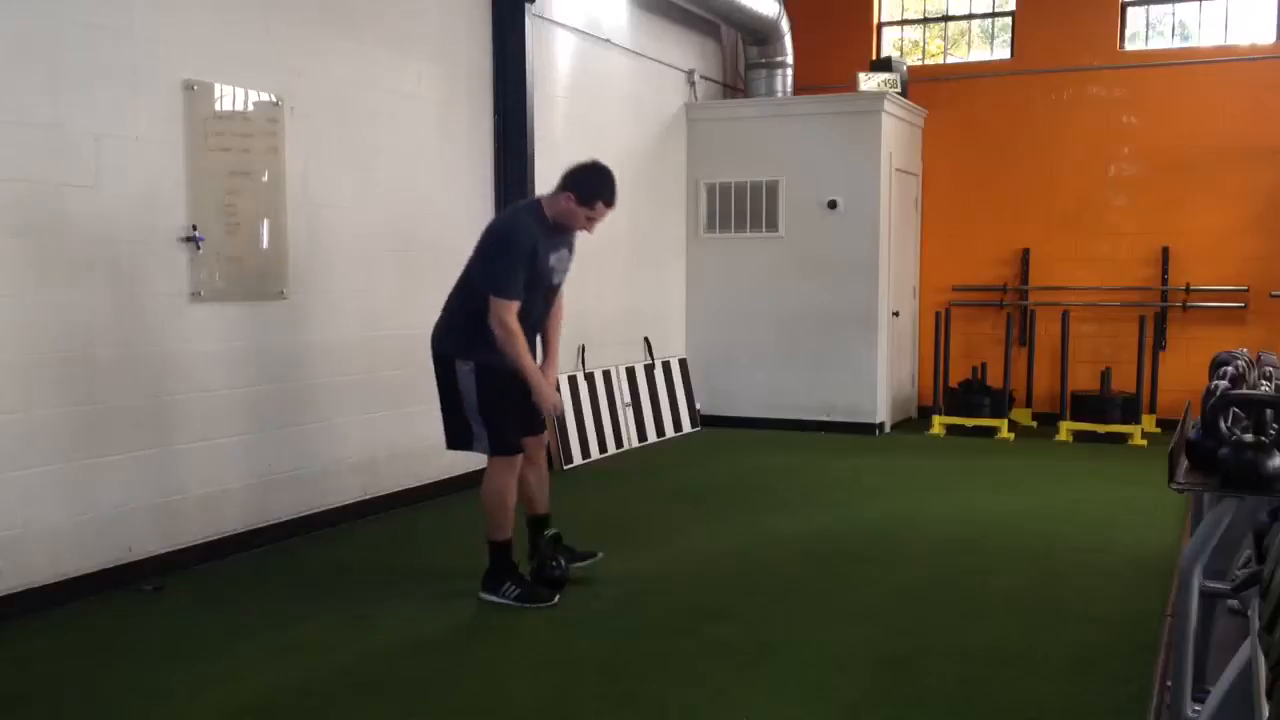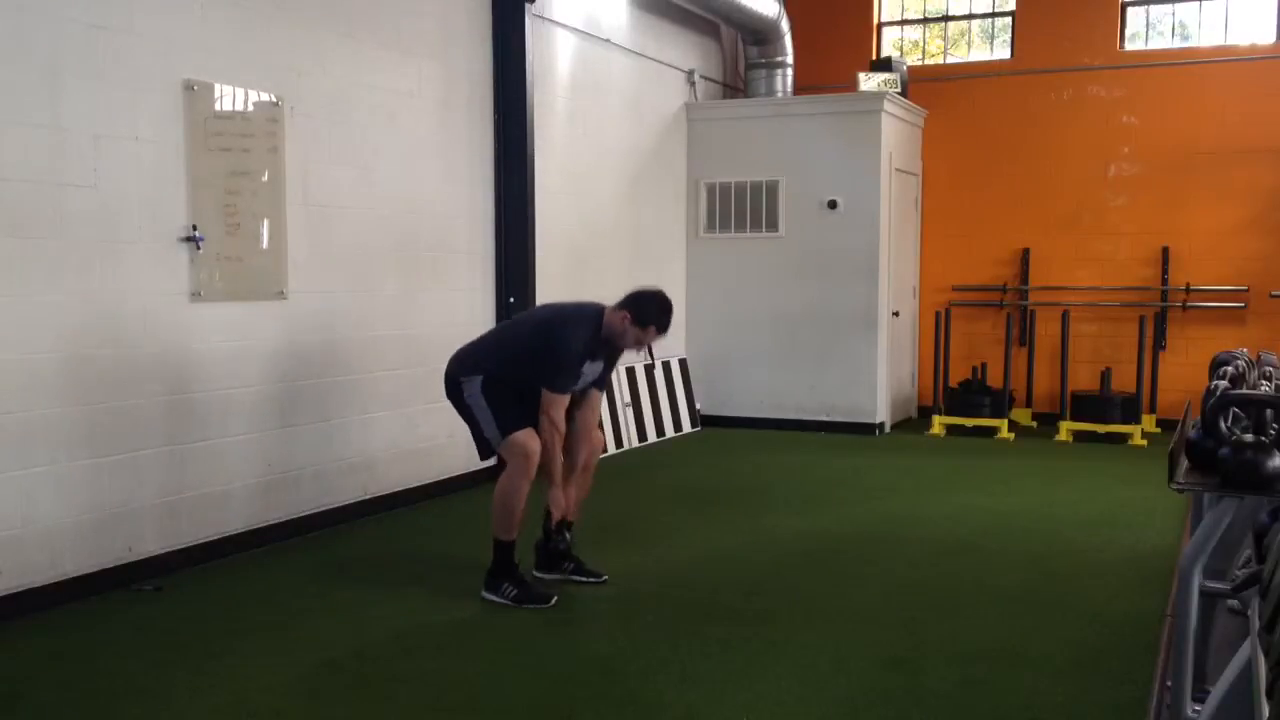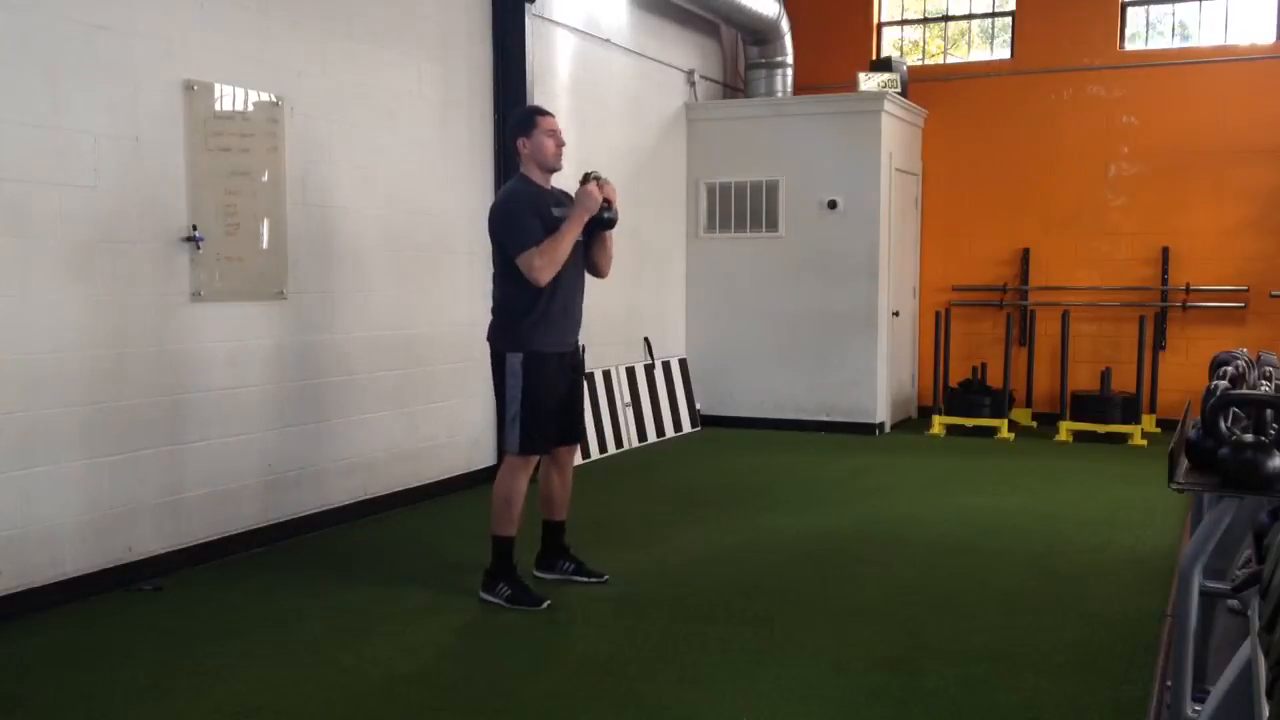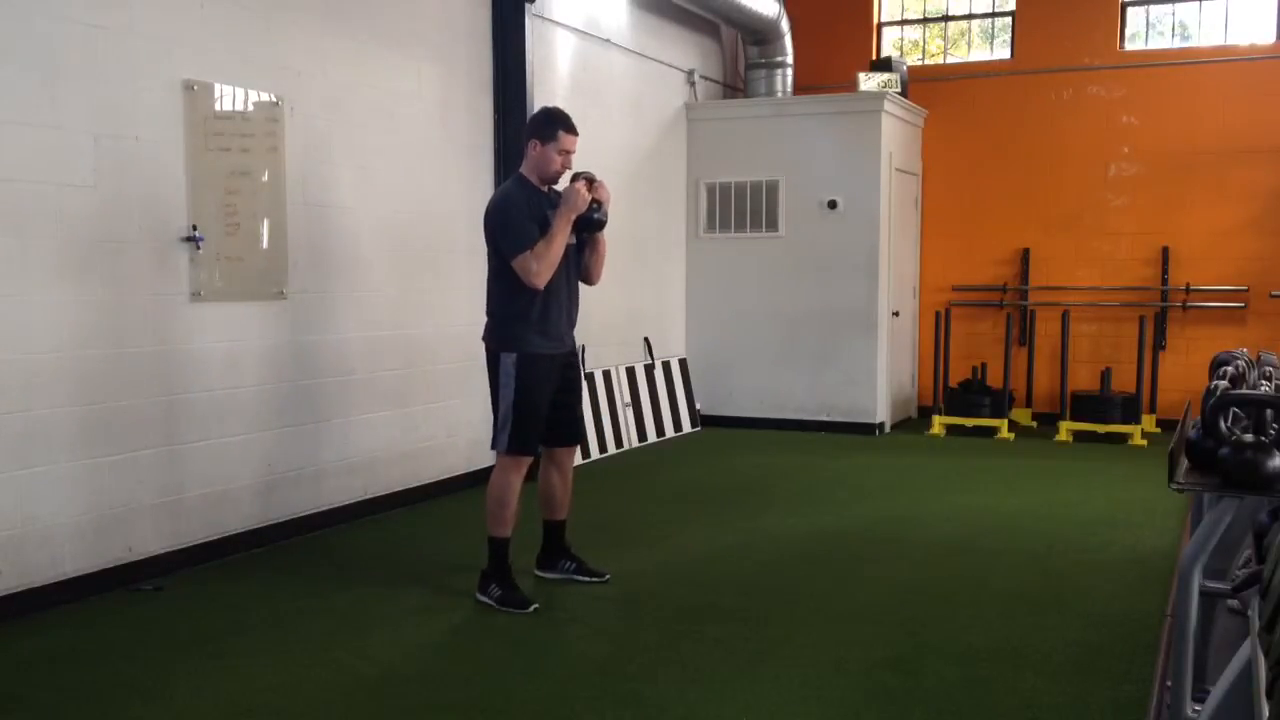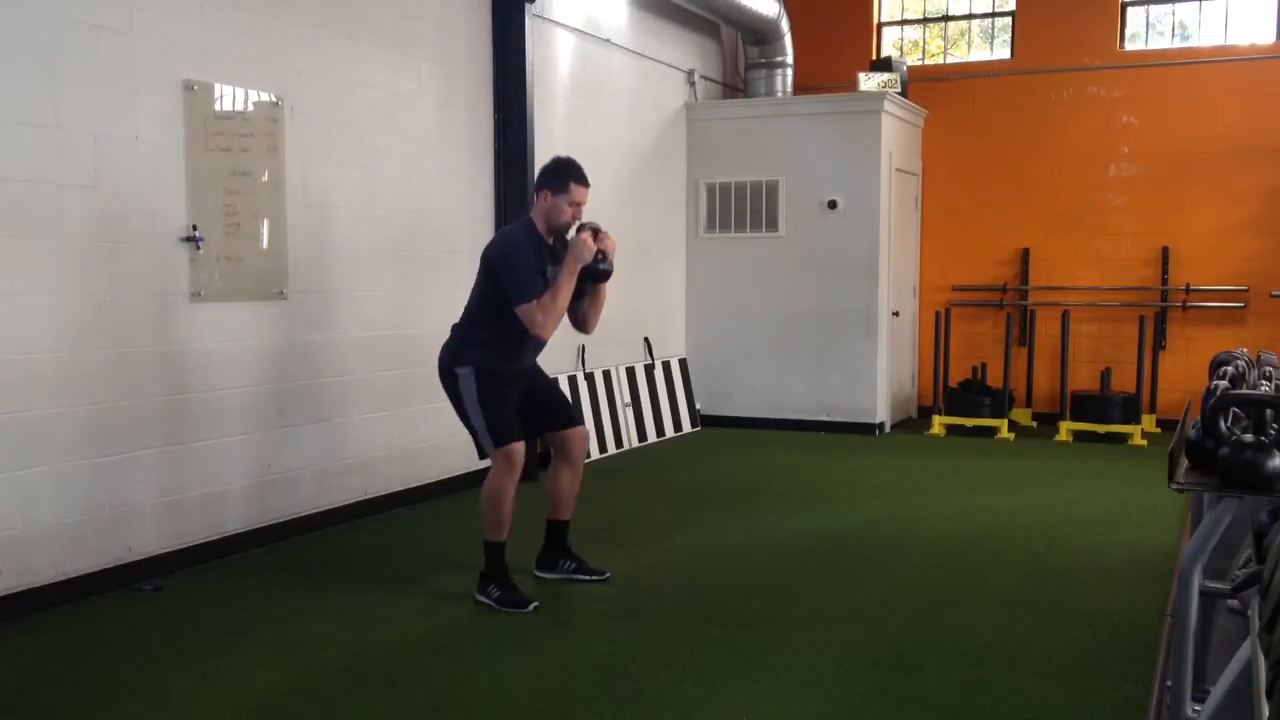
dt=1s
person 1, frame 1
left shoulder: (561, 231)
right shoulder: (517, 231)
left elbow: (551, 298)
right elbow: (503, 318)
left wrist: (551, 361)
right wrist: (538, 384)
left hip: (509, 351)
right hip: (472, 352)
left knee: (535, 444)
right knee: (507, 456)
left ankle: (543, 545)
right ankle: (500, 576)
person 1, frame 2
left shoulder: (610, 339)
right shoulder: (570, 335)
left elbow: (586, 411)
right elbow: (551, 418)
left wrist: (571, 485)
right wrist: (555, 487)
left hip: (521, 383)
right hip: (476, 378)
left knee: (592, 443)
right knee: (526, 450)
left ankle: (557, 552)
right ankle: (501, 574)
person 1, frame 3
left shoulder: (564, 200)
right shoulder: (514, 201)
left elbow: (599, 267)
right elbow: (539, 271)
left wrist: (602, 216)
right wrist: (578, 215)
left hip: (564, 345)
right hip: (525, 349)
left knee: (563, 451)
right knee: (523, 456)
left ankle: (553, 553)
right ankle: (499, 573)
person 1, frame 4
left shoulder: (560, 200)
right shoulder: (510, 202)
left elbow: (589, 274)
right elbow: (535, 274)
right wrist: (566, 215)
left hip: (560, 346)
right hip: (520, 350)
left knee: (562, 450)
right knee: (516, 456)
left ankle: (554, 553)
right ankle: (495, 574)
person 1, frame 5
left shoulder: (562, 247)
right shoulder: (512, 246)
left elbow: (584, 323)
right elbow: (542, 323)
right wrist: (573, 264)
left hip: (518, 366)
right hip: (474, 366)
left knee: (574, 440)
right knee: (511, 455)
left ankle: (554, 552)
right ankle: (493, 575)
